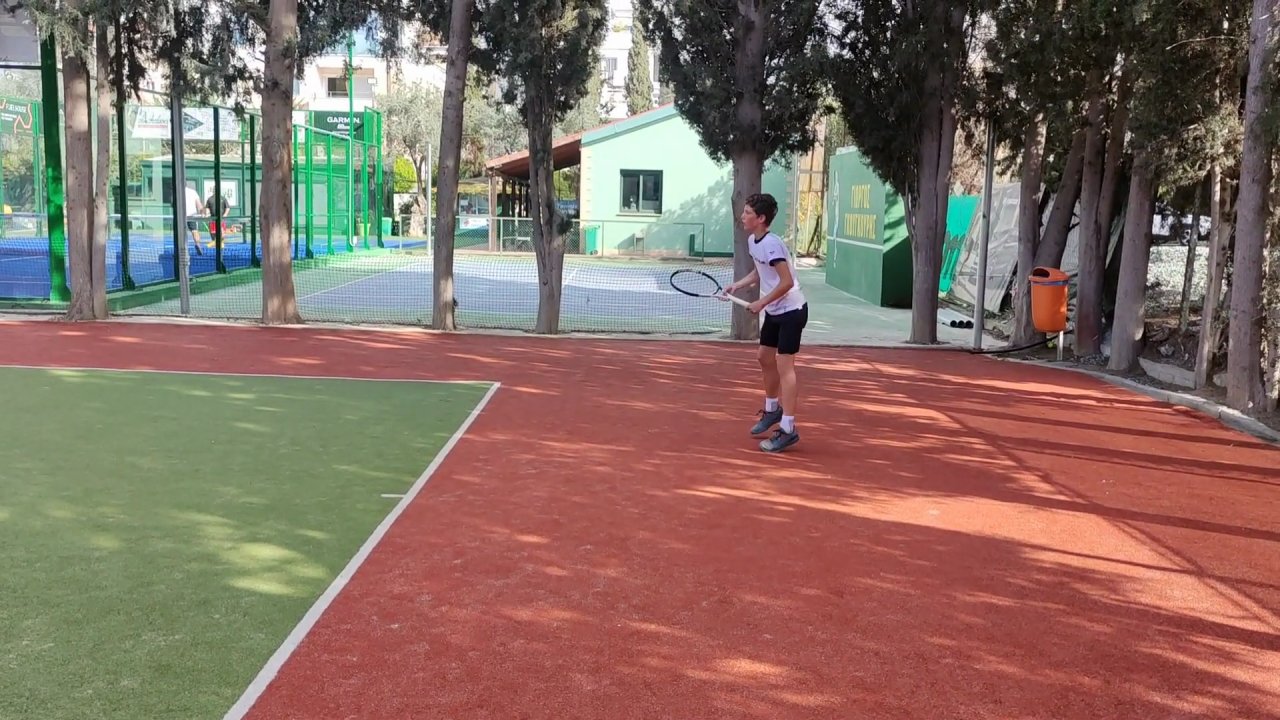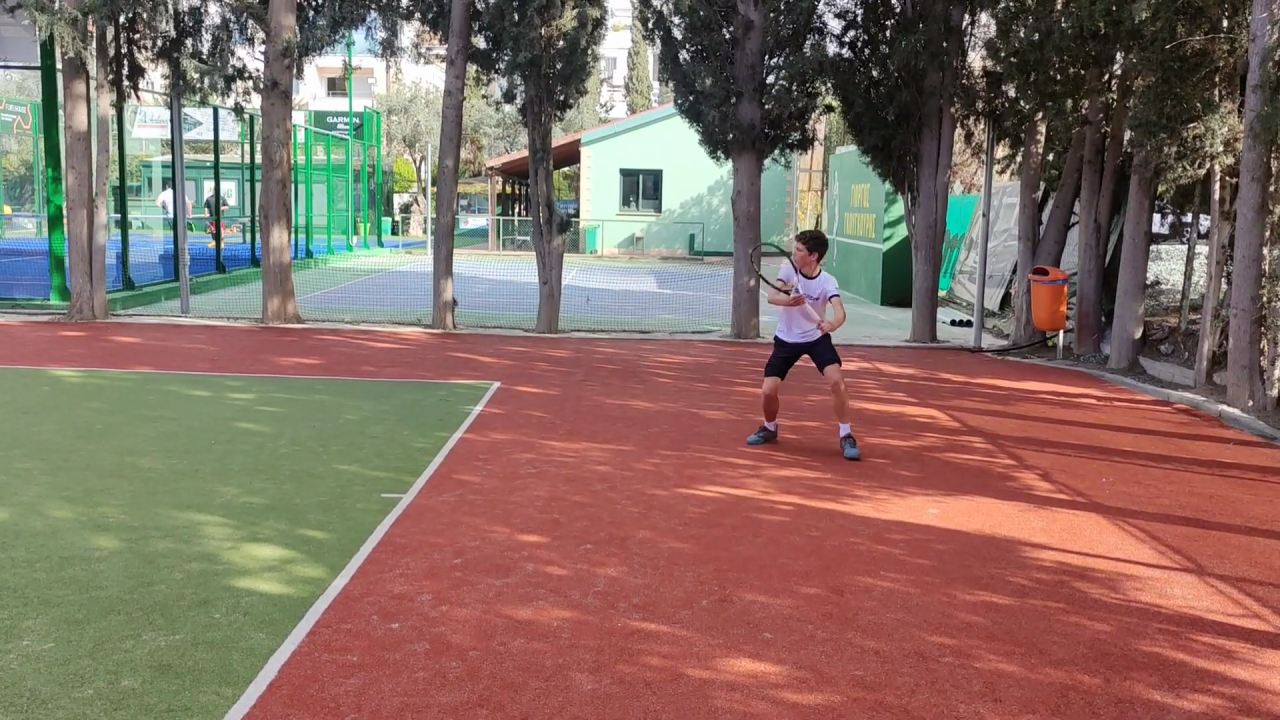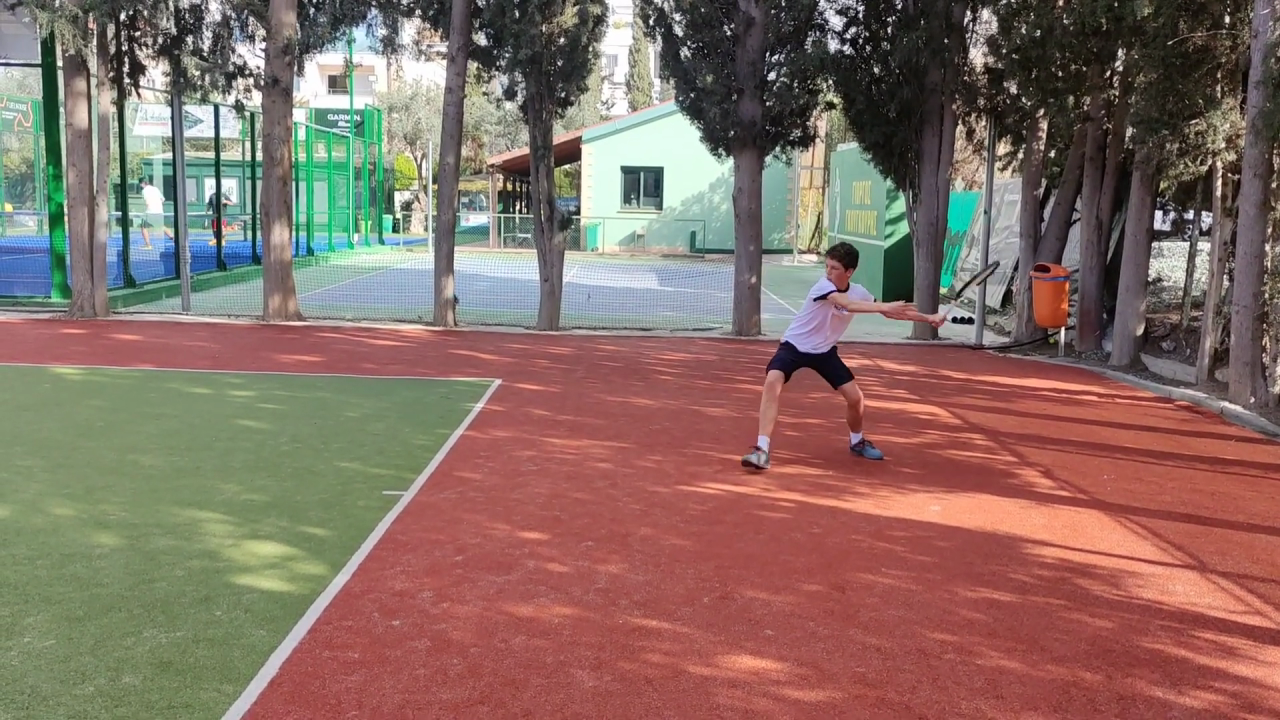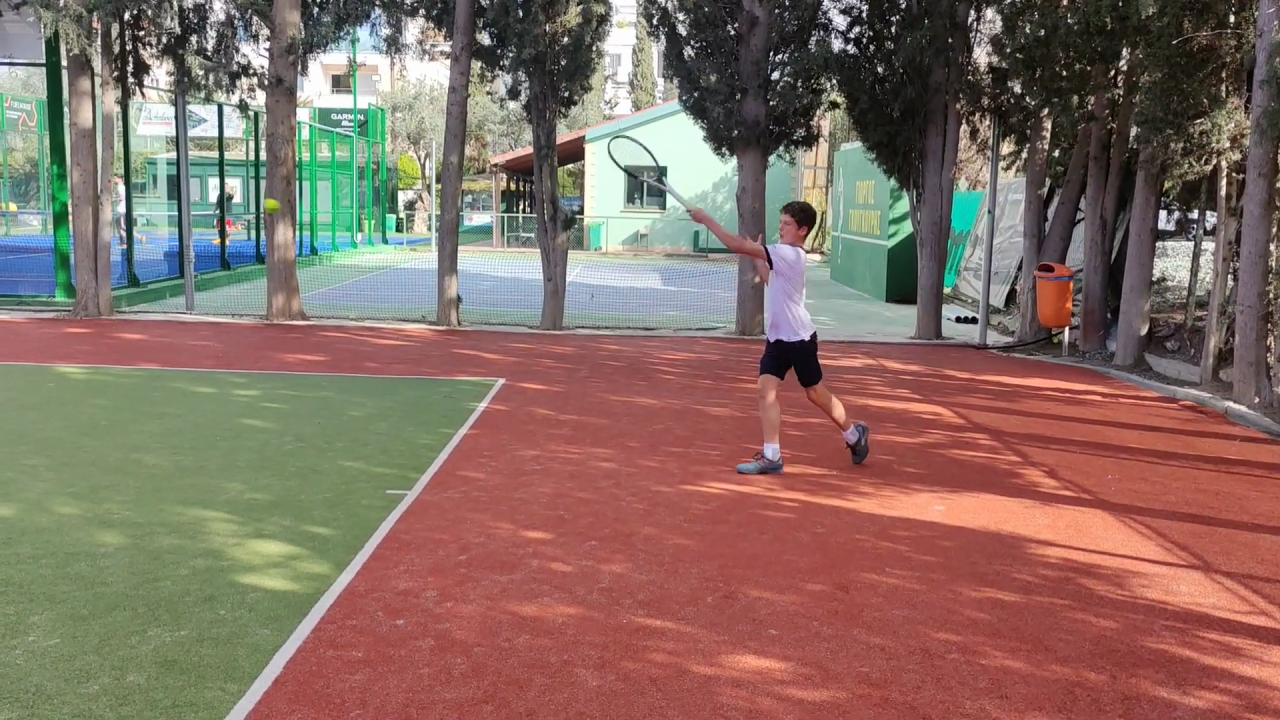
dt=0.5s
person 1, frame 1
left shoulder: (773, 244)
right shoulder: (752, 242)
left elbow: (788, 281)
left wrist: (762, 302)
right wrist: (737, 285)
left hip: (792, 310)
right hip: (773, 310)
left knee: (785, 367)
right knee: (765, 358)
left ankle: (786, 430)
right ankle: (772, 410)
person 1, frame 2
left shoulder: (828, 282)
right shoulder: (788, 270)
left elbow: (840, 313)
right elbow: (772, 297)
left wrist: (832, 324)
right wrist: (789, 301)
left hip: (817, 338)
right hip: (787, 339)
left knee: (836, 380)
right knee: (768, 391)
left ankle: (846, 436)
right ankle: (769, 428)
person 1, frame 3
left shoulder: (859, 292)
right shoulder: (824, 286)
left elbow: (887, 313)
right elbow: (848, 306)
left wrist: (926, 318)
right wrist: (890, 307)
left hip: (824, 351)
right hip: (794, 345)
left knee: (854, 397)
right knee: (772, 385)
left ankle: (858, 441)
right ankle: (761, 450)
person 1, frame 4
left shoulder: (788, 255)
right shoulder: (790, 256)
left elbow: (739, 245)
left wrist: (706, 219)
right wrist: (761, 263)
left hip: (798, 339)
right hip: (779, 337)
left knee: (816, 394)
right knee: (766, 390)
left ankle: (853, 434)
right ankle: (771, 456)
